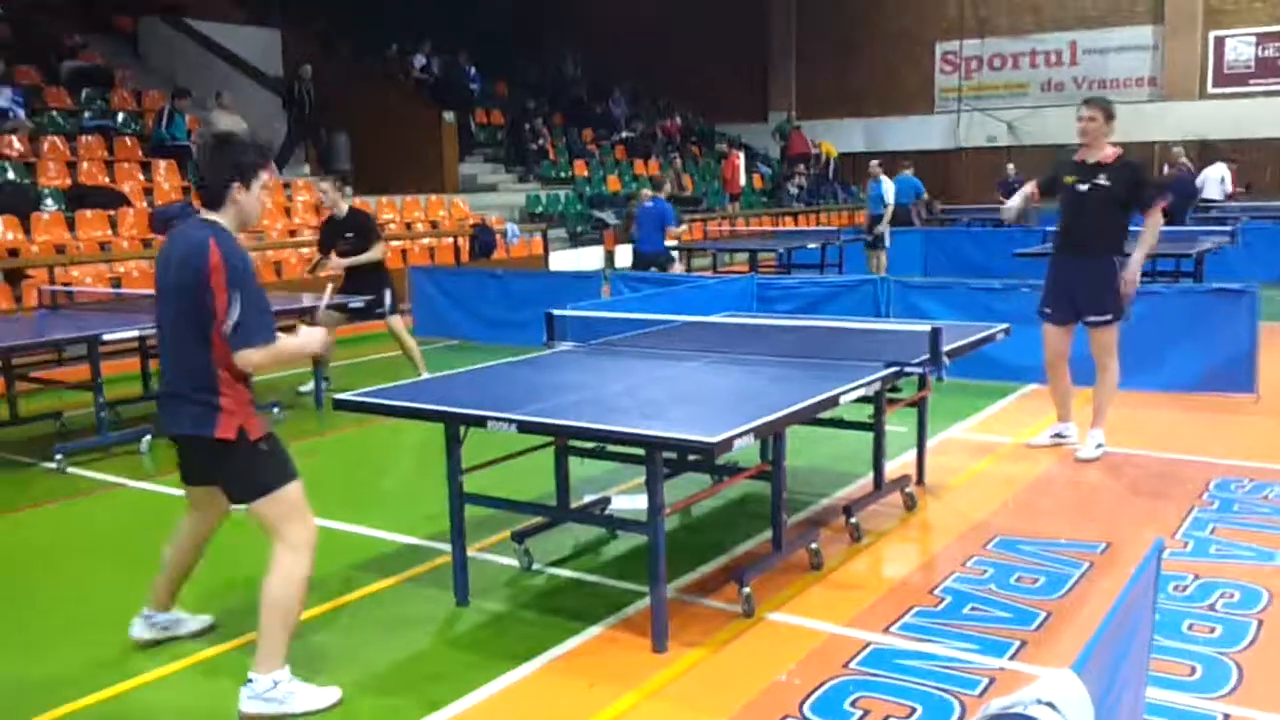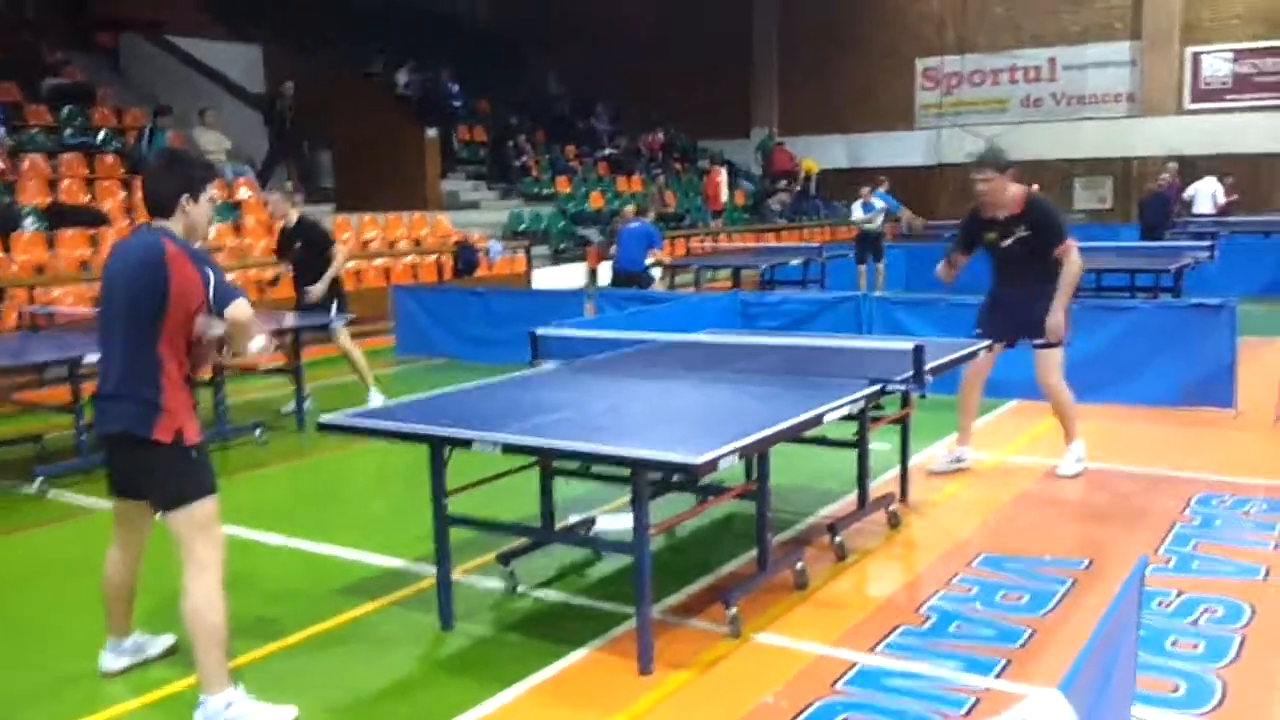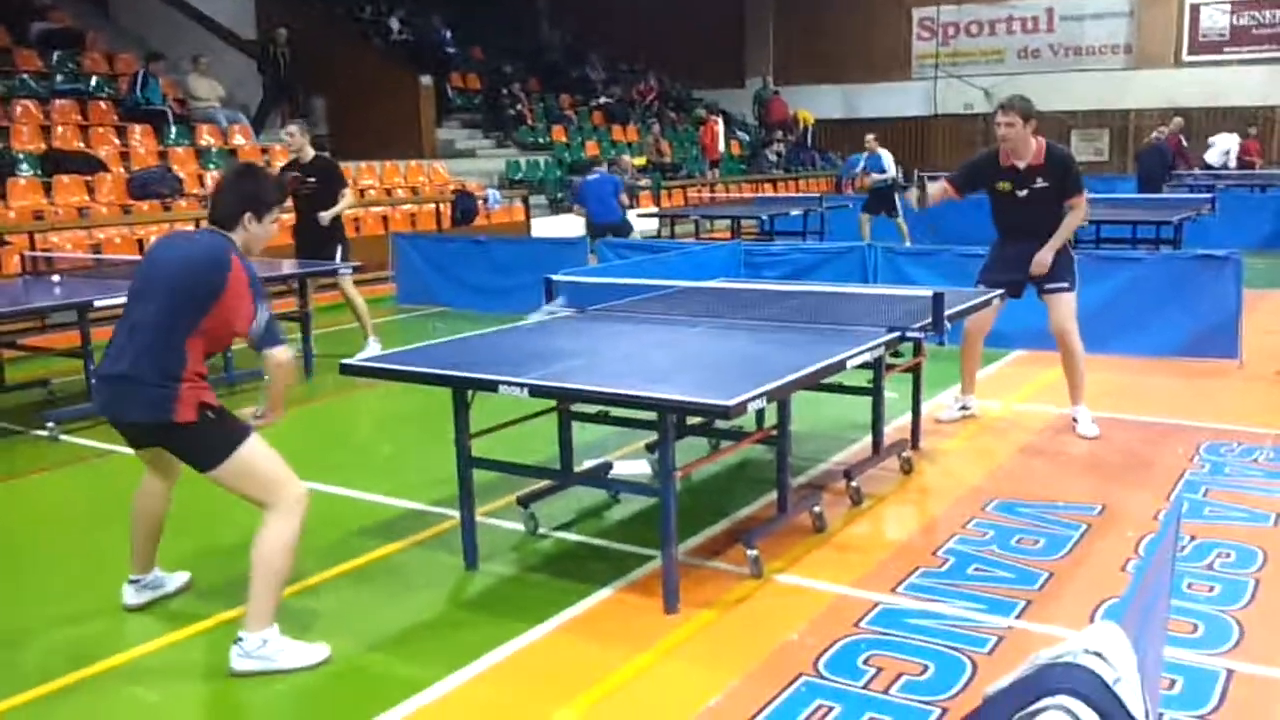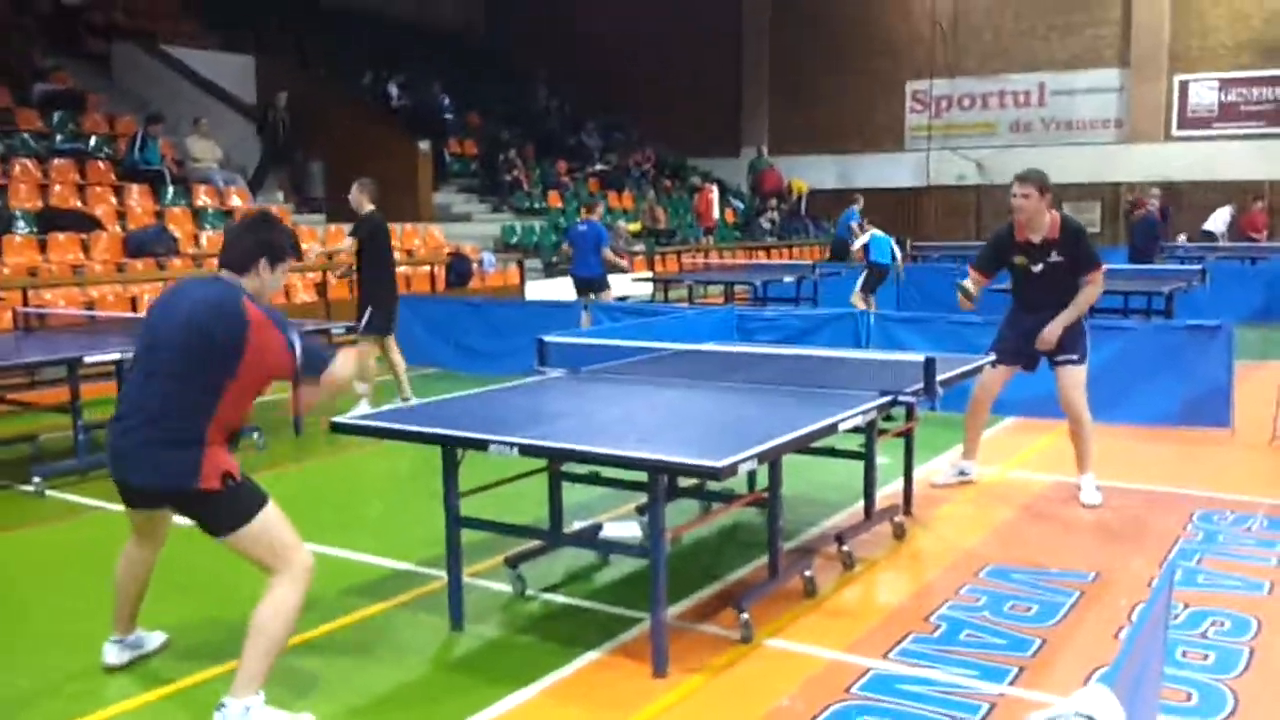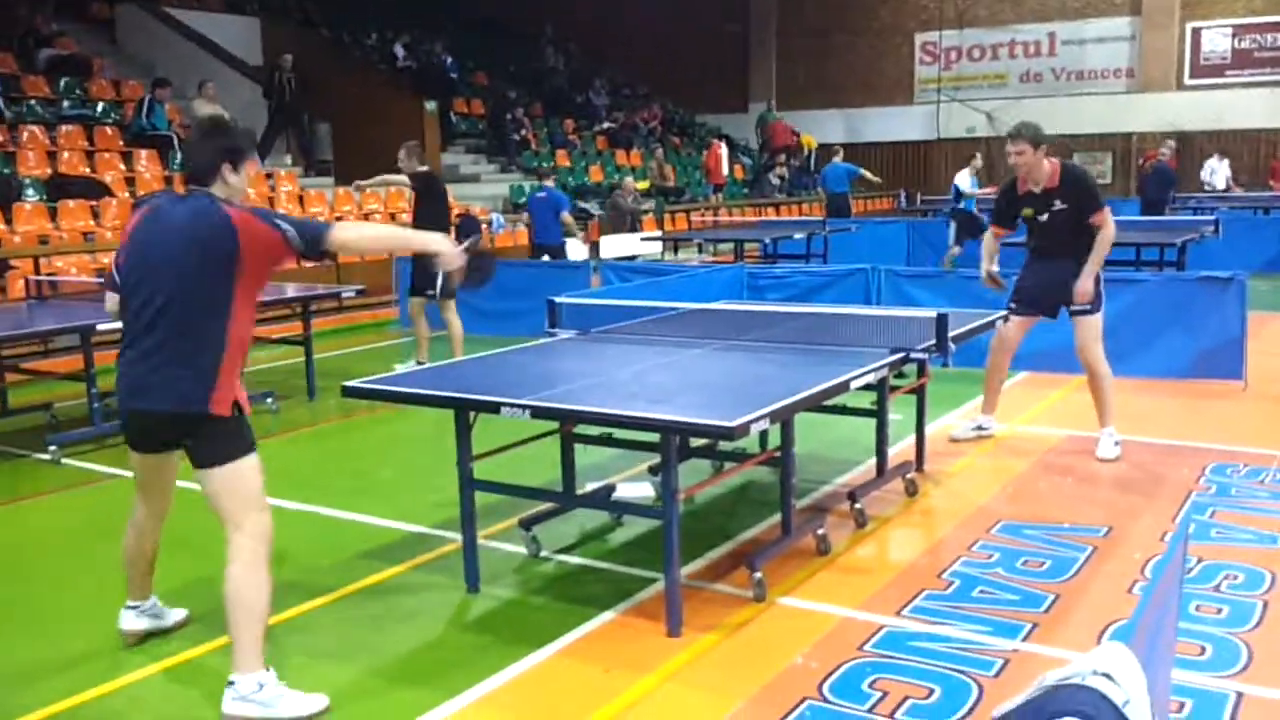
dt=1s
person 1, frame 1
left shoulder: (178, 239)
right shoulder: (226, 255)
right elbow: (252, 356)
left wrist: (281, 337)
right wrist: (306, 343)
left hip: (185, 408)
right hip: (224, 418)
left knee: (205, 512)
right knee: (297, 534)
left ankle: (156, 615)
person 1, frame 2
left shoulder: (127, 250)
right shoulder: (178, 253)
right elbow: (237, 313)
left wrist: (209, 344)
right wrist: (245, 340)
left hip: (117, 414)
right hip: (160, 421)
left knee: (128, 531)
right knee: (204, 554)
left ankle: (119, 644)
person 1, frame 3
left shoulder: (169, 244)
right shoulder: (233, 266)
right elbow: (279, 358)
right wrist: (274, 407)
left hip: (116, 391)
right hip: (171, 400)
left knee: (163, 470)
right knee: (288, 498)
left ankle: (141, 580)
right ankle: (256, 641)
person 1, frame 4
left shoulder: (177, 295)
right shoulder: (251, 315)
right elbow: (331, 374)
right wrist: (356, 359)
left hip: (127, 451)
right hip: (190, 466)
left knee: (146, 536)
right knee: (293, 567)
left ankle: (122, 640)
person 1, frame 5
left shoulder: (146, 215)
right shoulder: (235, 222)
left elbow: (113, 300)
right elbow: (336, 237)
right wrist: (427, 241)
left hip: (138, 390)
right hip: (204, 396)
left knee: (151, 502)
right knee: (250, 531)
left ankle: (139, 609)
person 2, frame 1
left shoulder: (1128, 170)
right shoulder: (1068, 167)
left elbow: (1154, 216)
right elbow: (1035, 189)
left wrist: (1136, 261)
right wrist: (1018, 200)
left hip: (1102, 270)
right hip: (1062, 268)
left knee: (1104, 357)
right knee: (1054, 356)
left ankle: (1097, 433)
right ankle: (1064, 426)
person 2, frame 2
left shoulder: (1039, 209)
right shoulder: (977, 217)
left elbow: (1072, 260)
right elbow: (957, 258)
left wrist: (1057, 310)
right wrist: (947, 268)
left hip: (1043, 298)
right hip: (1002, 298)
left knee: (1049, 380)
right knee: (972, 373)
left ankle: (1074, 445)
right ankle: (961, 450)
person 2, frame 3
left shoulder: (1059, 160)
right shoulder: (987, 163)
left elbow: (1079, 209)
right elbow: (946, 188)
left wrist: (1050, 249)
right wrist: (922, 195)
left hip: (1050, 251)
right hip: (1007, 250)
left knee: (1065, 330)
right knee: (973, 327)
left ankle: (1080, 410)
right ankle: (966, 400)
person 2, frame 4
left shoulder: (1073, 233)
right shoulder: (1004, 238)
left elbow: (1095, 284)
right elbow: (976, 279)
left wrist: (1059, 324)
right wrist: (967, 292)
left hip: (1064, 323)
right hip: (1021, 320)
left knee: (1073, 401)
right knee: (981, 392)
left ankle: (1087, 479)
right ankle: (966, 465)
person 2, frame 5
left shoulder: (1075, 178)
right shoulder: (1011, 192)
left elbow: (1107, 228)
right elbow: (995, 233)
left wrist: (1087, 276)
right wrist: (987, 265)
left hip: (1078, 271)
right hip: (1037, 269)
left knee: (1089, 351)
right knee: (1001, 344)
left ankle: (1108, 432)
right ankle: (985, 419)
person 3, frame 1
left shoulder: (361, 219)
right shoulder: (328, 226)
left elbow: (380, 252)
right elbow: (324, 257)
left wrist: (345, 262)
left hip: (377, 283)
right hip: (351, 286)
left knee: (397, 329)
right knee: (321, 323)
left ankle: (424, 375)
right ankle: (321, 377)
person 3, frame 2
left shoulder: (311, 228)
right shoulder: (284, 235)
left elbow: (339, 255)
left wrist: (322, 284)
left hip: (328, 294)
right hip: (305, 298)
left knee: (343, 342)
left ankle: (374, 392)
person 3, frame 3
left shoulder: (327, 165)
right shoulder: (289, 170)
left elbow: (349, 198)
left wrist: (331, 213)
left hip: (331, 237)
right hip: (305, 239)
left knee: (346, 287)
left ankle: (372, 340)
person 3, frame 4
left shoulder: (368, 220)
right shoulder: (374, 220)
left elbow: (346, 246)
left wrist: (323, 252)
right wrist: (351, 270)
left hip: (377, 293)
right hip: (382, 292)
left knee: (367, 345)
right knee: (389, 346)
left ankle: (365, 402)
right ankle: (406, 397)
person 3, frame 5
left shoulder: (429, 179)
right shoulder: (424, 182)
left elbow: (393, 179)
left wrist: (364, 184)
right hip: (424, 257)
left knee: (448, 310)
right knee: (415, 309)
right ankle: (421, 361)
